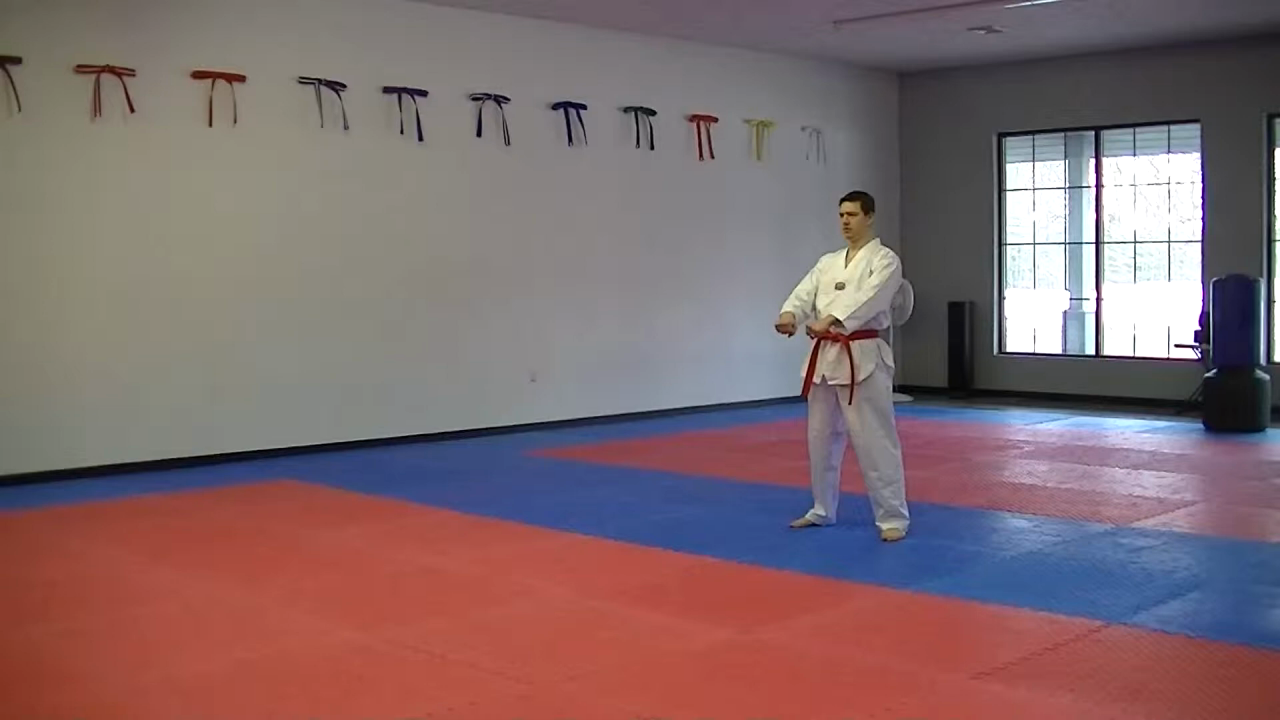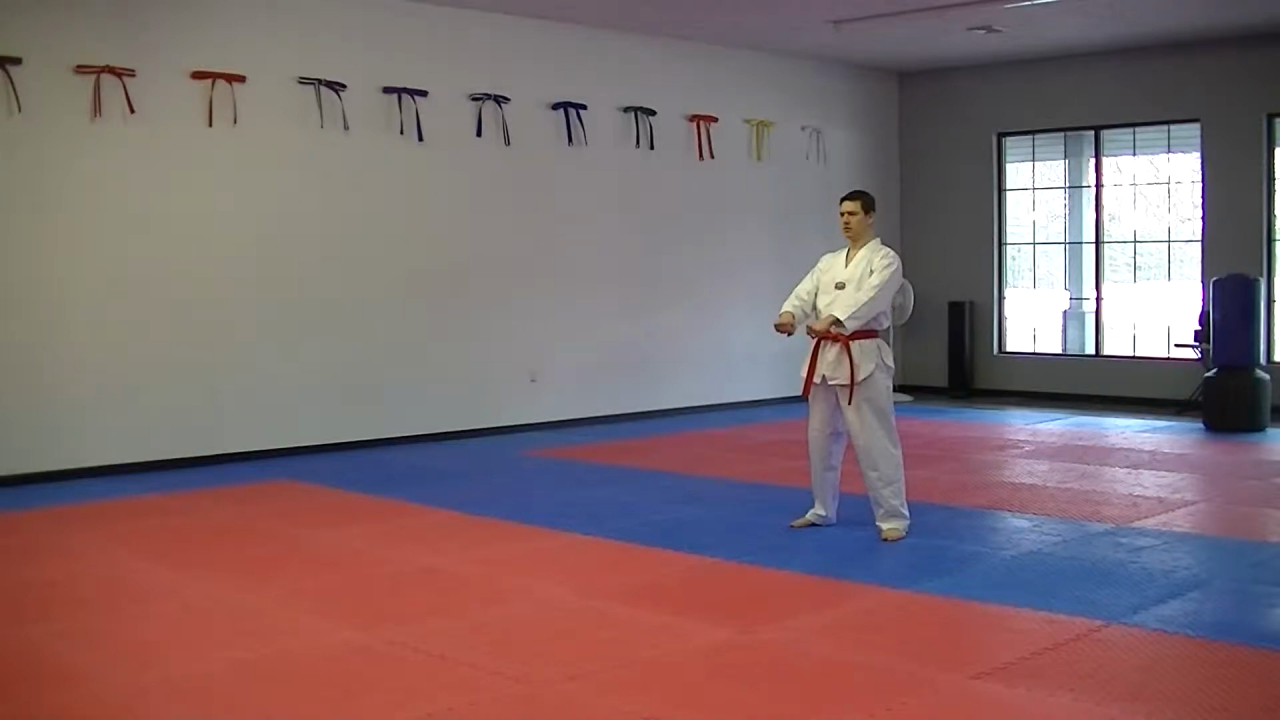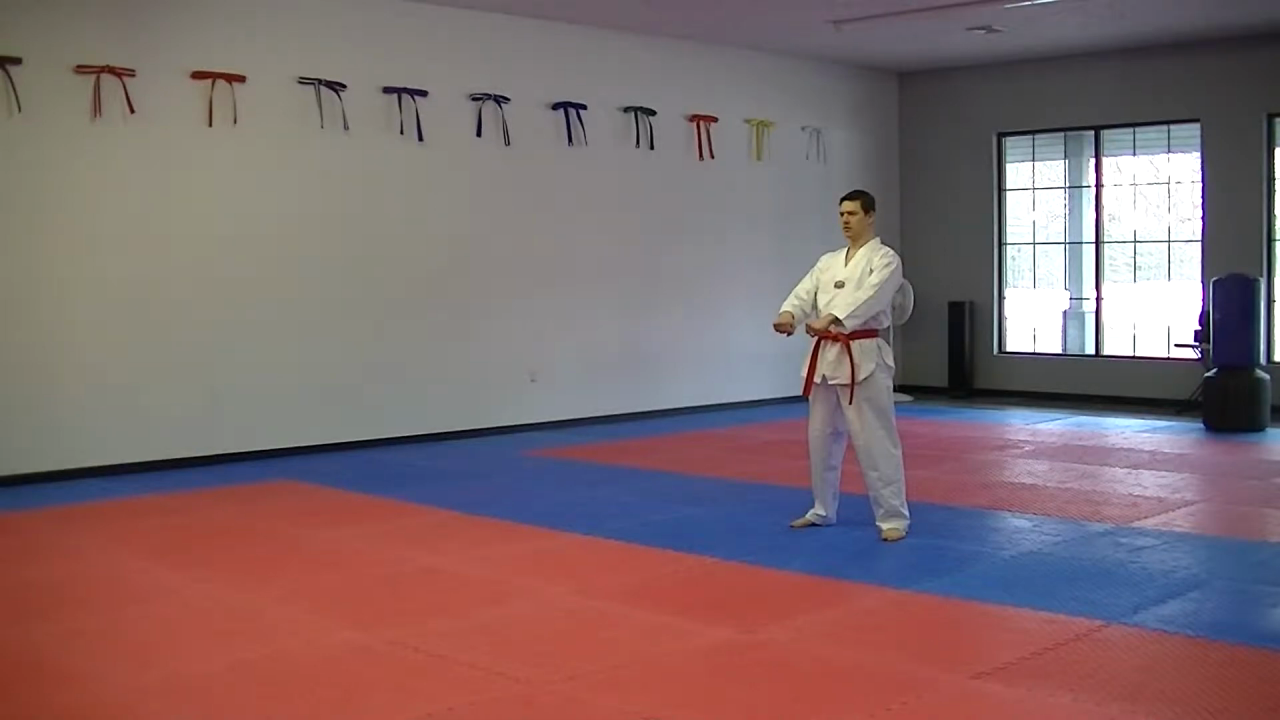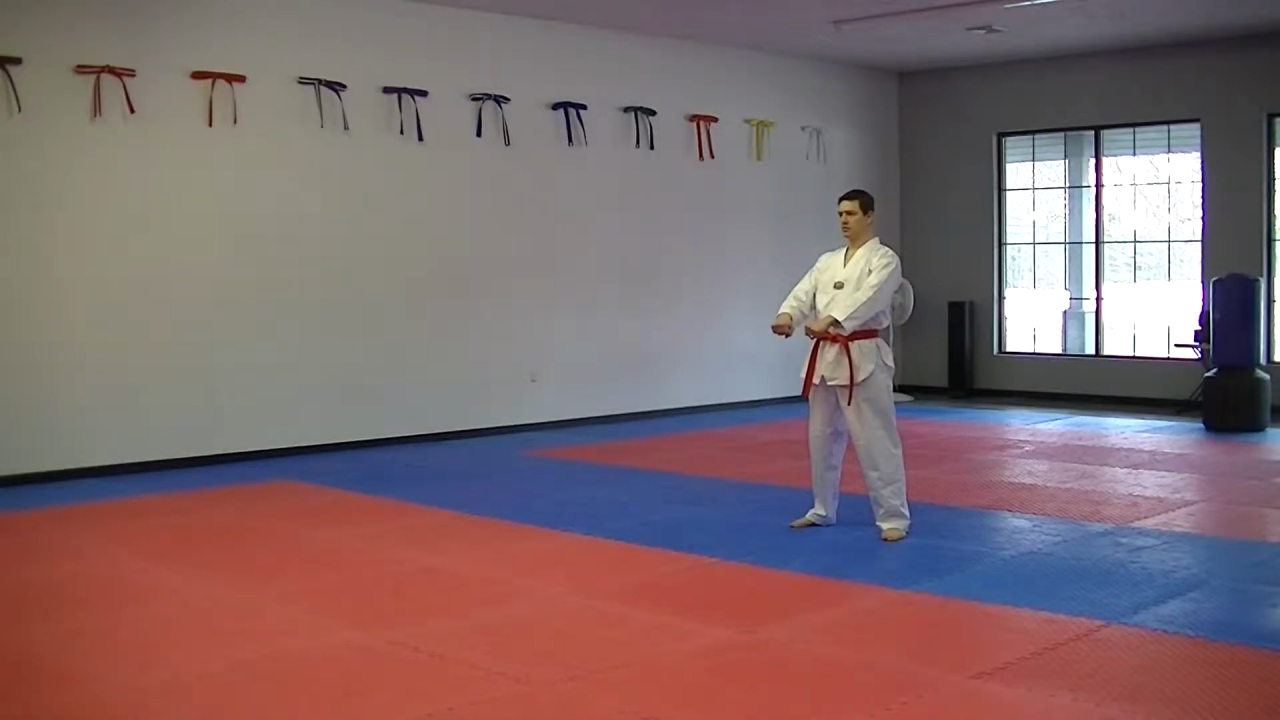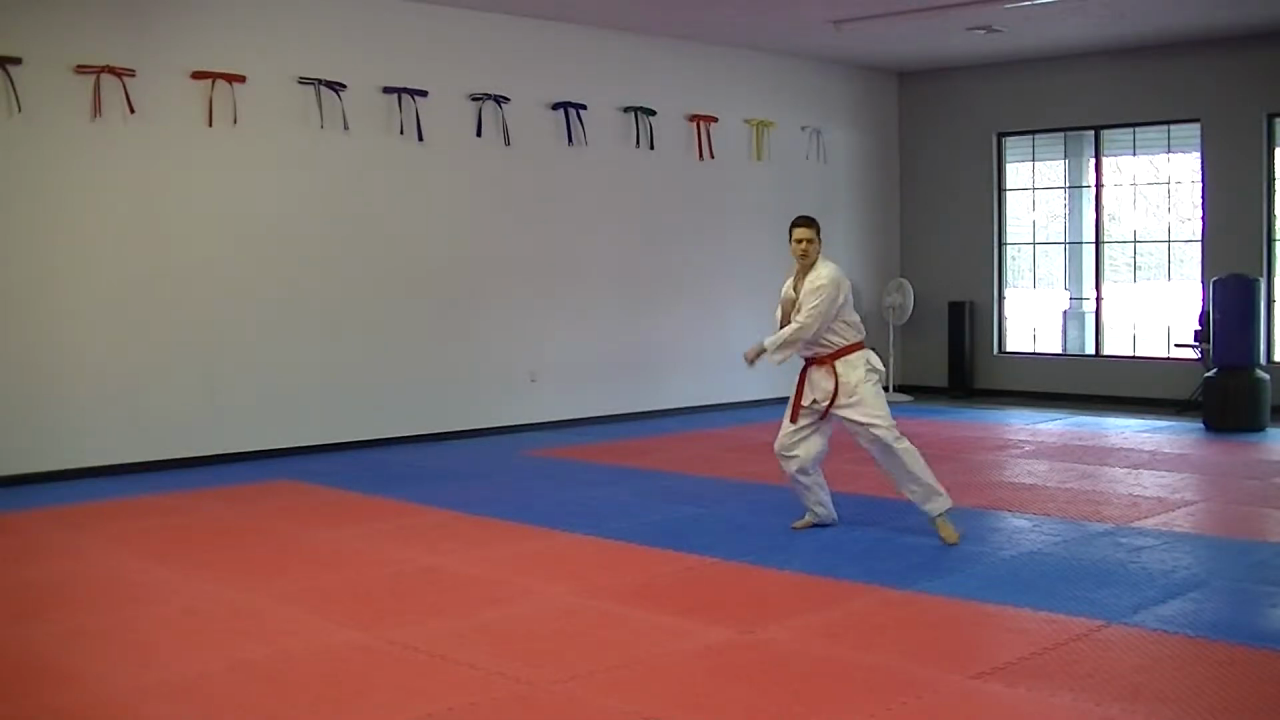
dt=0.7s
person 1, frame 1
left shoulder: (885, 261)
right shoulder: (827, 262)
left elbow: (867, 298)
right elbow: (805, 291)
left wrist: (830, 320)
right wrist: (789, 314)
left hip: (863, 359)
right hip: (826, 358)
left knee: (874, 439)
right knee: (821, 437)
left ankle: (893, 517)
right ankle: (822, 510)
person 1, frame 2
left shoulder: (885, 260)
right shoulder: (828, 262)
left elbow: (868, 298)
right elbow: (805, 292)
left wrist: (830, 320)
right wrist: (789, 313)
left hip: (863, 358)
right hip: (826, 358)
left knee: (875, 440)
right knee: (821, 437)
left ankle: (893, 516)
right ankle: (823, 510)
person 1, frame 3
left shoulder: (885, 259)
right shoulder: (828, 261)
left elbow: (867, 297)
right elbow: (805, 291)
left wrist: (829, 318)
right wrist: (788, 313)
left hip: (864, 357)
right hip: (827, 357)
left knee: (875, 439)
right knee: (822, 436)
left ankle: (893, 516)
right ankle: (823, 510)
person 1, frame 4
left shoulder: (884, 259)
right shoulder: (827, 261)
left elbow: (867, 298)
right elbow: (804, 293)
left wrist: (829, 321)
right wrist: (787, 315)
left hip: (863, 357)
right hip: (826, 357)
left knee: (875, 439)
right knee: (822, 437)
left ankle: (893, 517)
right ankle: (823, 510)
person 1, frame 5
left shoulder: (829, 277)
right shoulder: (792, 284)
left elbow: (804, 330)
right elbow: (788, 325)
left wrist: (762, 349)
right wrist: (785, 315)
left hip: (851, 369)
right hip: (814, 375)
left knee: (883, 437)
right knee: (790, 448)
left ankle: (936, 509)
right ankle: (820, 511)
